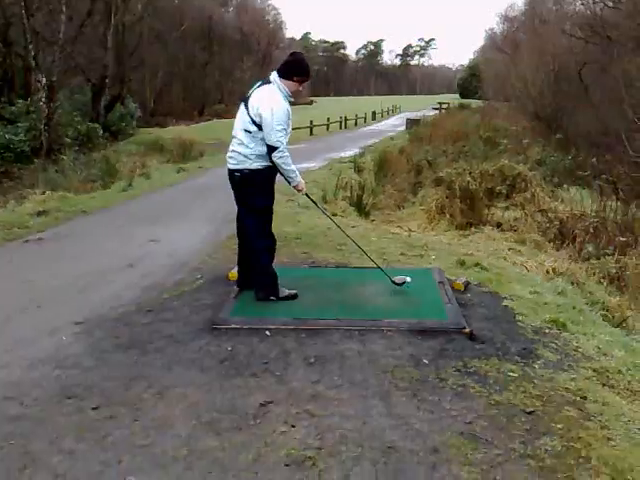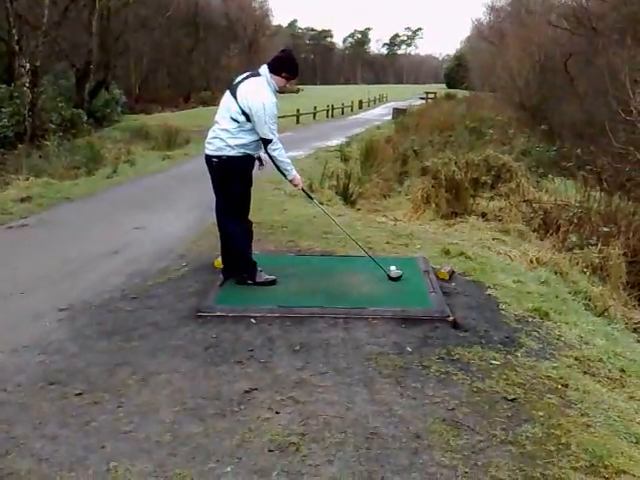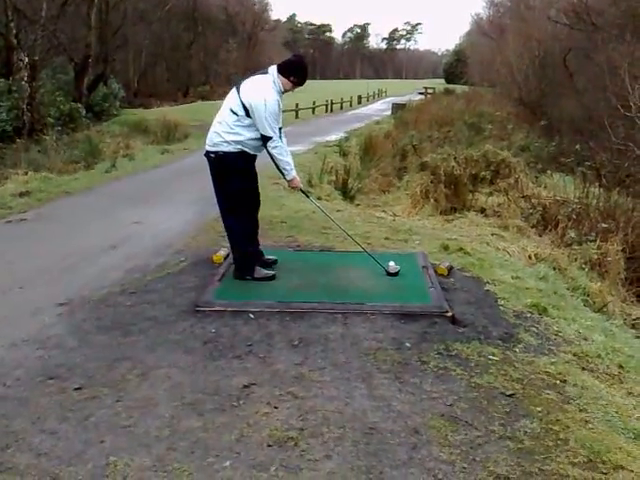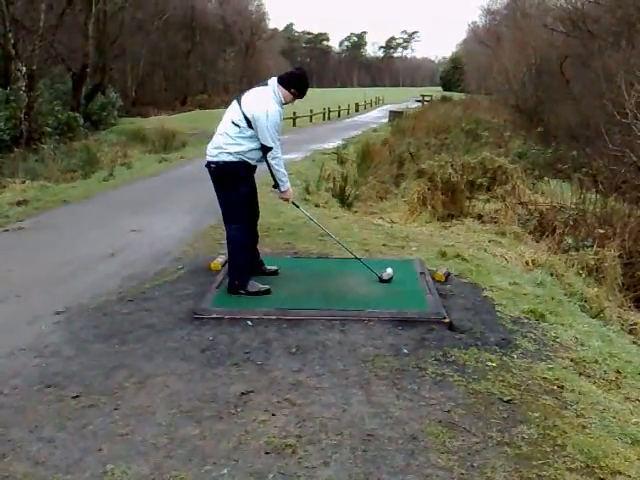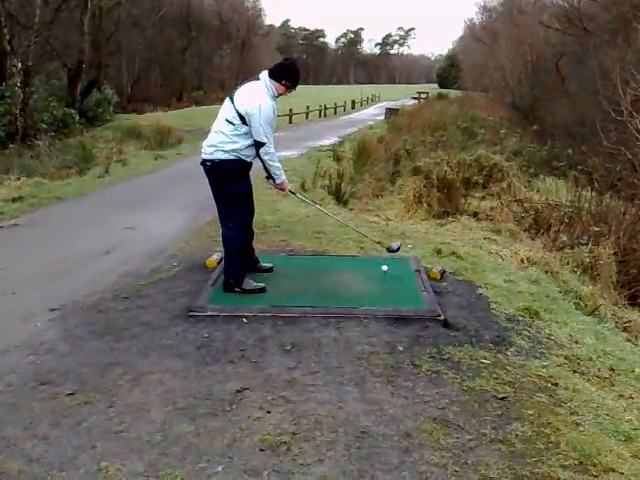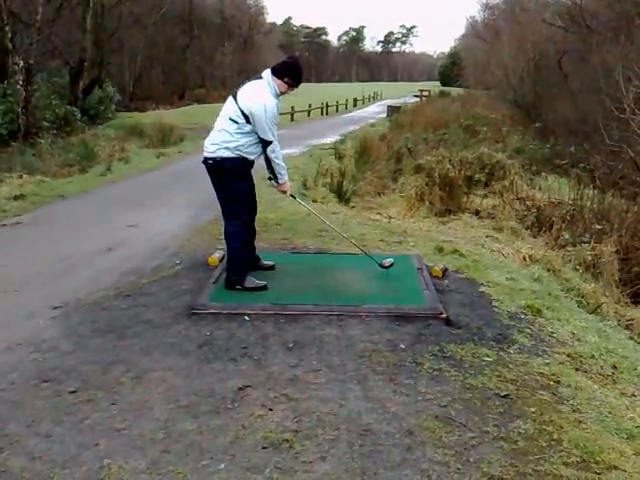
dt=0.7s
person 1, frame 1
left shoulder: (263, 88)
right shoulder: (276, 103)
right elbow: (276, 149)
right wrist: (294, 178)
left hip: (240, 166)
right hip: (254, 171)
left knee: (248, 226)
right knee: (260, 230)
left ankle: (246, 278)
right ankle: (267, 288)
person 1, frame 2
left shoulder: (250, 79)
right shoulder: (263, 96)
right elbow: (270, 141)
left wrist: (255, 153)
right wrist: (291, 173)
left hip: (220, 153)
right hip: (231, 157)
left knee: (229, 214)
right knee: (237, 216)
left ankle: (232, 267)
right ankle: (246, 271)
person 1, frame 3
left shoulder: (266, 83)
right shoulder: (265, 95)
left elbow: (277, 133)
right elbow: (271, 141)
left wrist: (290, 168)
right wrist: (290, 174)
left hip: (237, 152)
right hip: (227, 153)
left knee: (249, 206)
right knee: (238, 211)
left ankle: (251, 254)
right ankle: (245, 266)
person 1, frame 4
left shoulder: (263, 93)
right shoulder: (269, 107)
left elbow: (270, 147)
right elbow: (271, 151)
left wrist: (280, 182)
right wrist: (284, 185)
left hip: (232, 160)
right hip: (229, 163)
left knee: (249, 215)
right knee: (239, 220)
left ankle: (252, 262)
right ankle: (239, 280)
person 1, frame 5
left shoulder: (256, 88)
right shoulder: (261, 102)
left elbow: (262, 141)
right elbow: (264, 146)
left wrist: (273, 173)
right wrist: (279, 177)
left hip: (228, 159)
right hip: (225, 162)
left knee: (244, 214)
right knee: (235, 219)
left ankle: (247, 261)
right ankle: (234, 278)
person 1, frame 6
left shoulder: (260, 86)
right shoulder: (265, 101)
left elbow: (268, 140)
right elbow: (270, 144)
left wrist: (275, 173)
right wrist: (282, 178)
left hip: (230, 156)
right hip: (225, 159)
left knee: (247, 211)
right knee: (238, 216)
left ankle: (248, 258)
right ankle: (236, 276)
